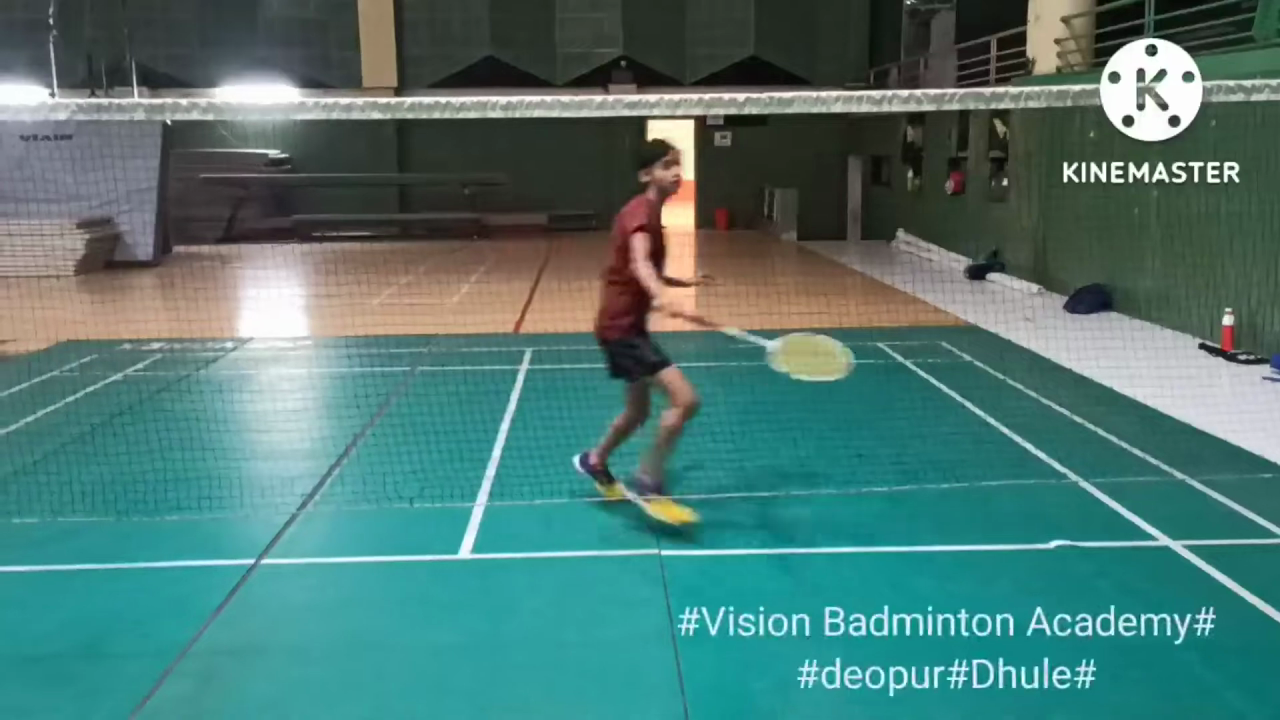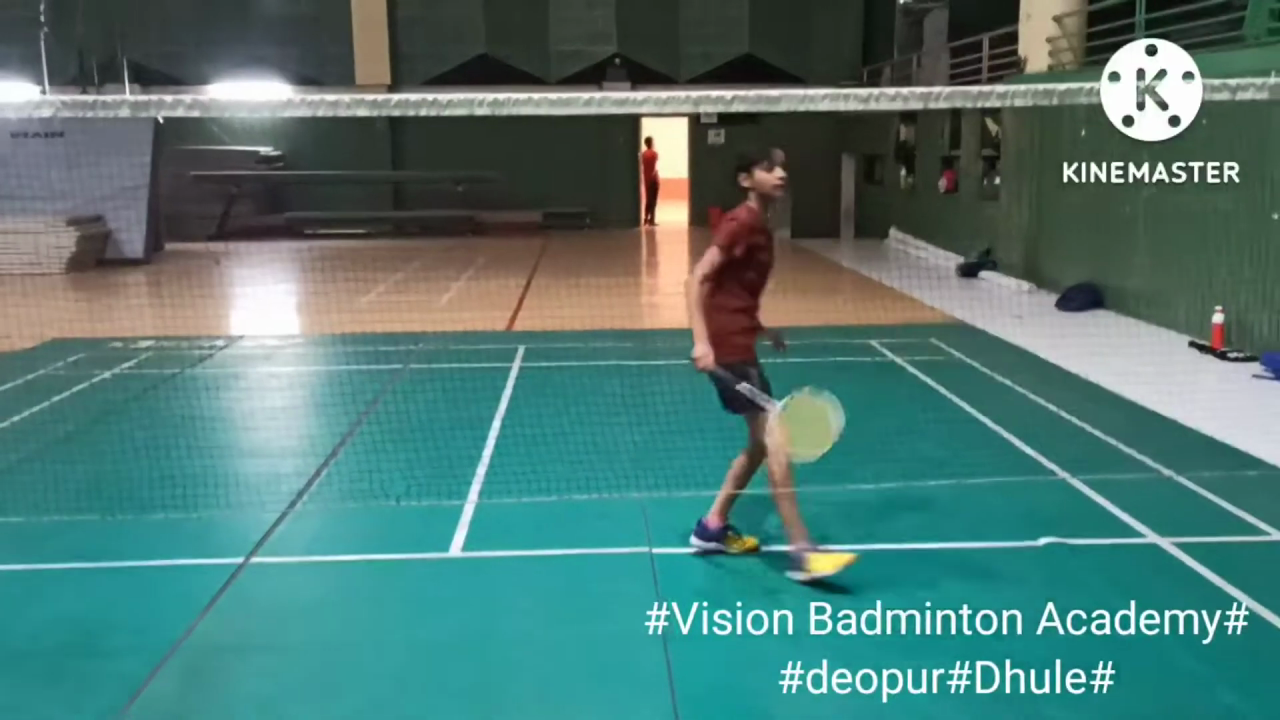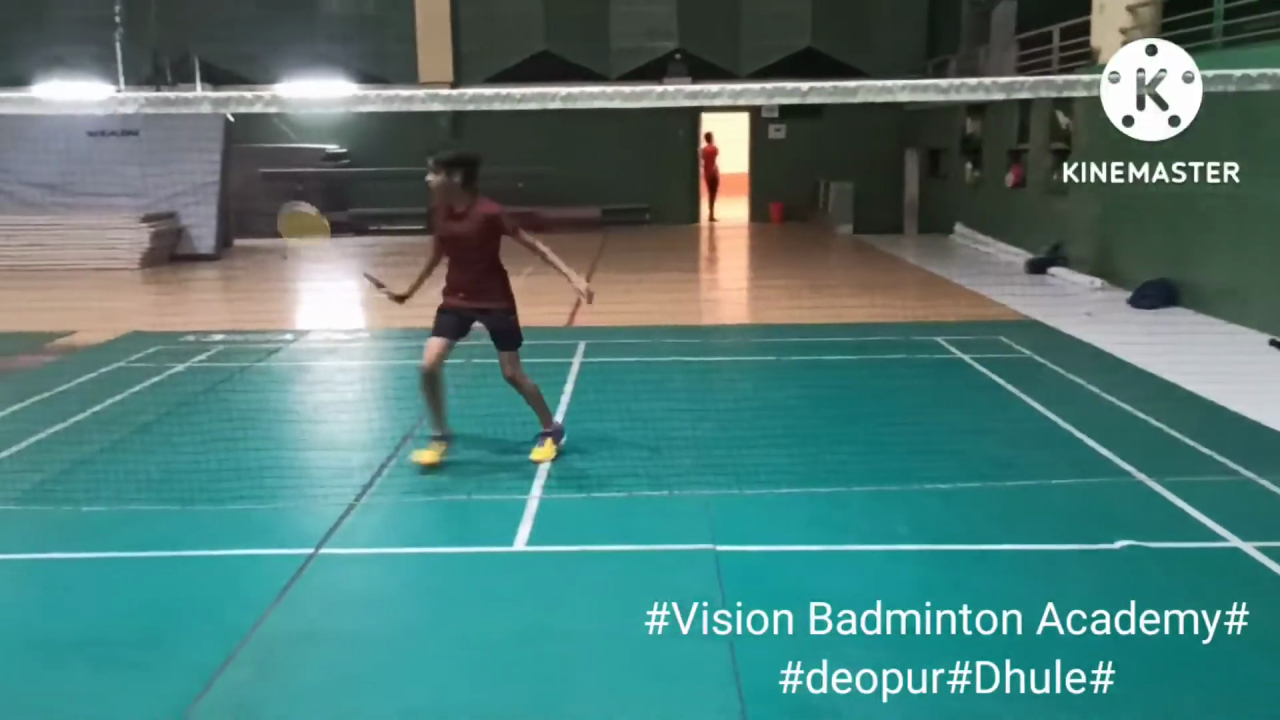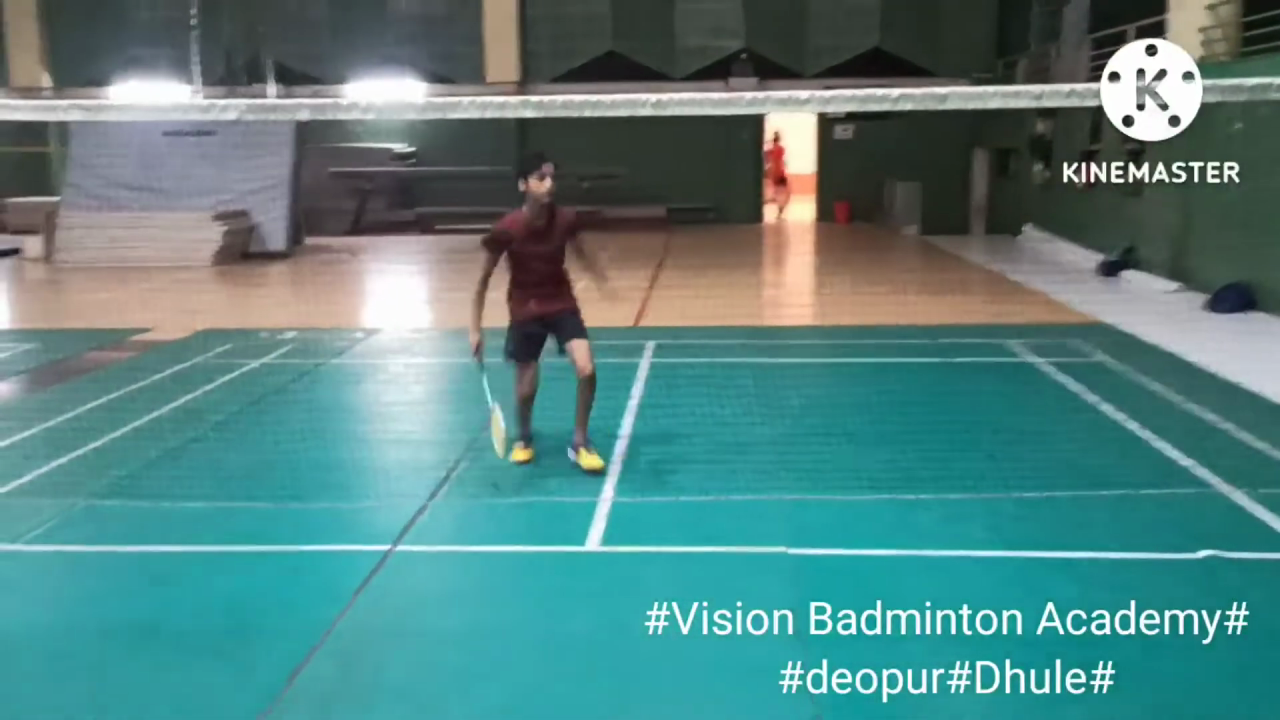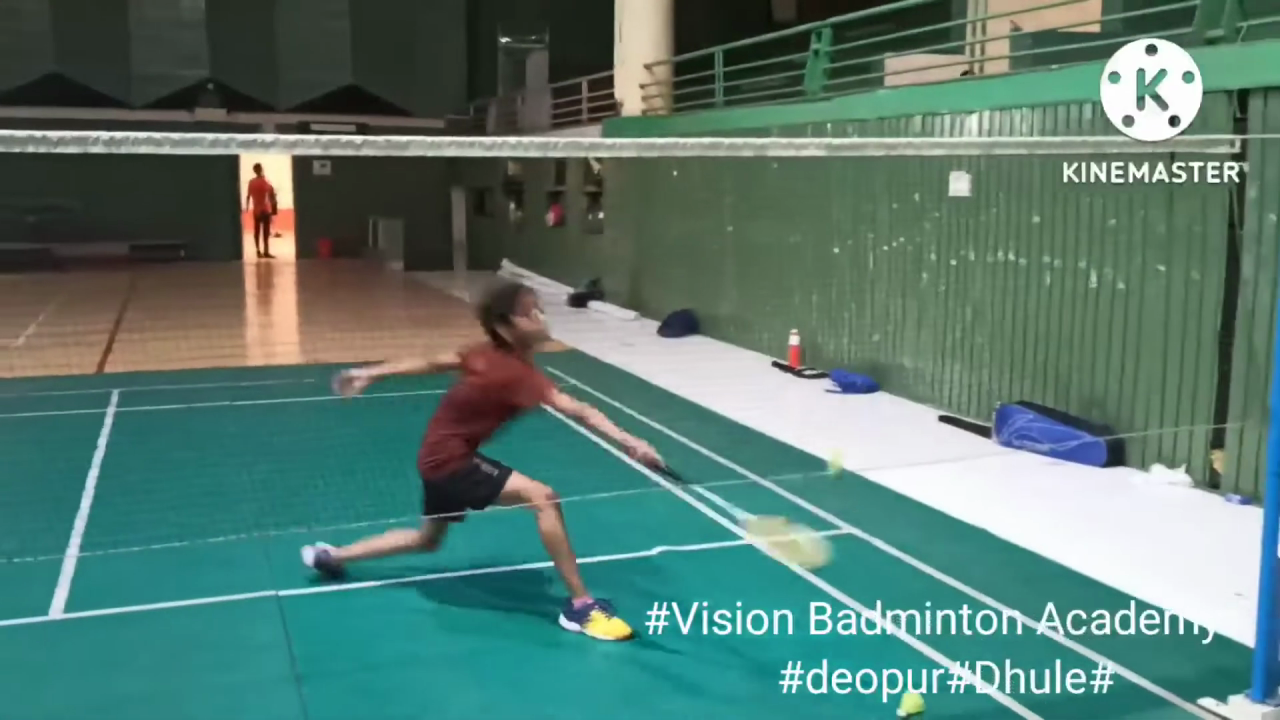
dt=1s
person 1, frame 1
left shoulder: (647, 212)
right shoulder: (641, 212)
right elbow: (639, 262)
left wrist: (680, 282)
right wrist: (661, 292)
left hip: (629, 324)
right hip: (621, 324)
left knee: (639, 411)
right knee: (686, 400)
left ankle: (595, 463)
right ankle: (650, 486)
person 1, frame 2
left shoulder: (759, 226)
right shoulder: (742, 223)
right elbow: (696, 280)
left wrist: (762, 328)
right wrist: (701, 340)
left hip: (738, 342)
right hip: (727, 346)
left knee: (760, 441)
right knee: (774, 440)
left ankle: (712, 527)
right ankle: (802, 553)
person 1, frame 3
left shoulder: (489, 213)
right shoulder: (439, 210)
left elbow: (532, 245)
left wrist: (572, 276)
right wrist: (409, 290)
left hip: (495, 300)
right hip: (457, 300)
left knee: (512, 375)
right knee: (429, 366)
left ankle: (551, 431)
right ankle: (440, 437)
person 1, frame 4
left shoulder: (565, 220)
right shoulder: (508, 228)
right elbow: (484, 278)
left wrist: (600, 278)
right wrist: (476, 328)
left hip: (561, 304)
right hip: (526, 310)
left knee: (586, 372)
right knee: (526, 390)
left ankle: (580, 442)
right ankle: (524, 438)
person 1, frame 5
left shoulder: (490, 354)
right shoulder: (515, 370)
left elbow: (430, 362)
right elbow: (575, 410)
left wrist: (368, 374)
right wrist: (631, 443)
left hip: (439, 454)
right hip: (450, 457)
left knee: (428, 540)
right knee: (544, 498)
left ankle: (329, 556)
right ankle: (580, 606)
